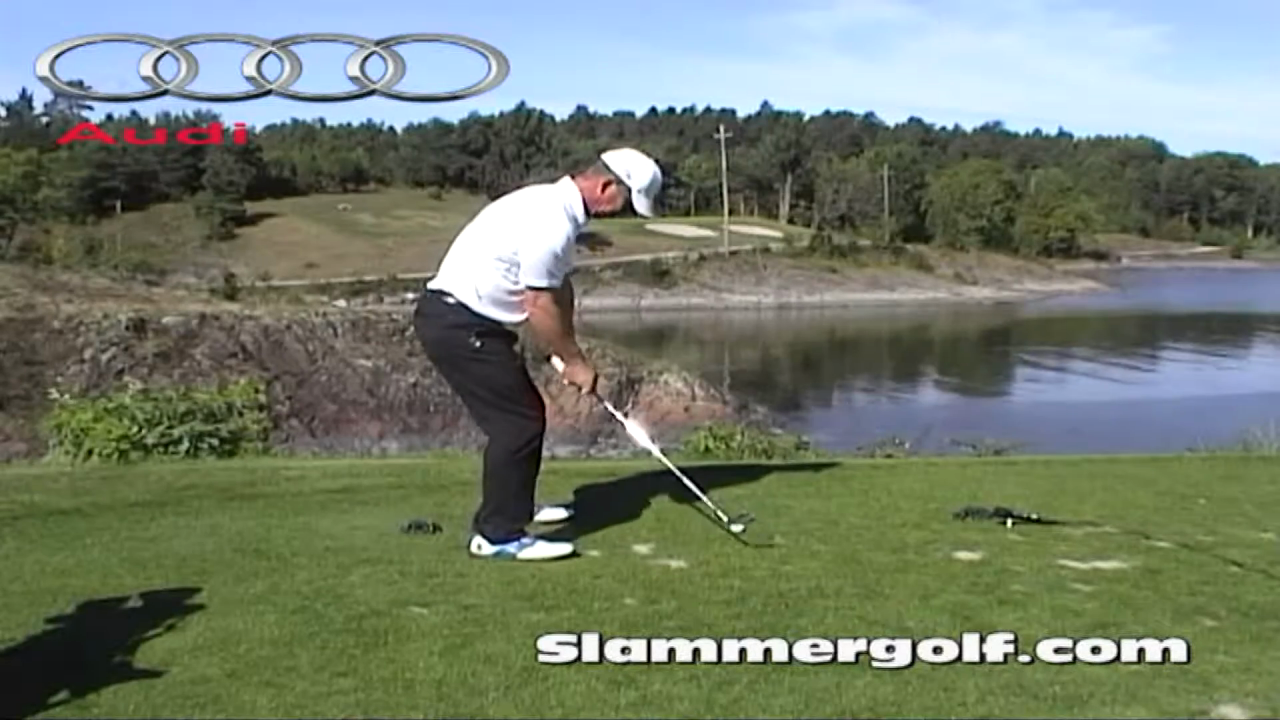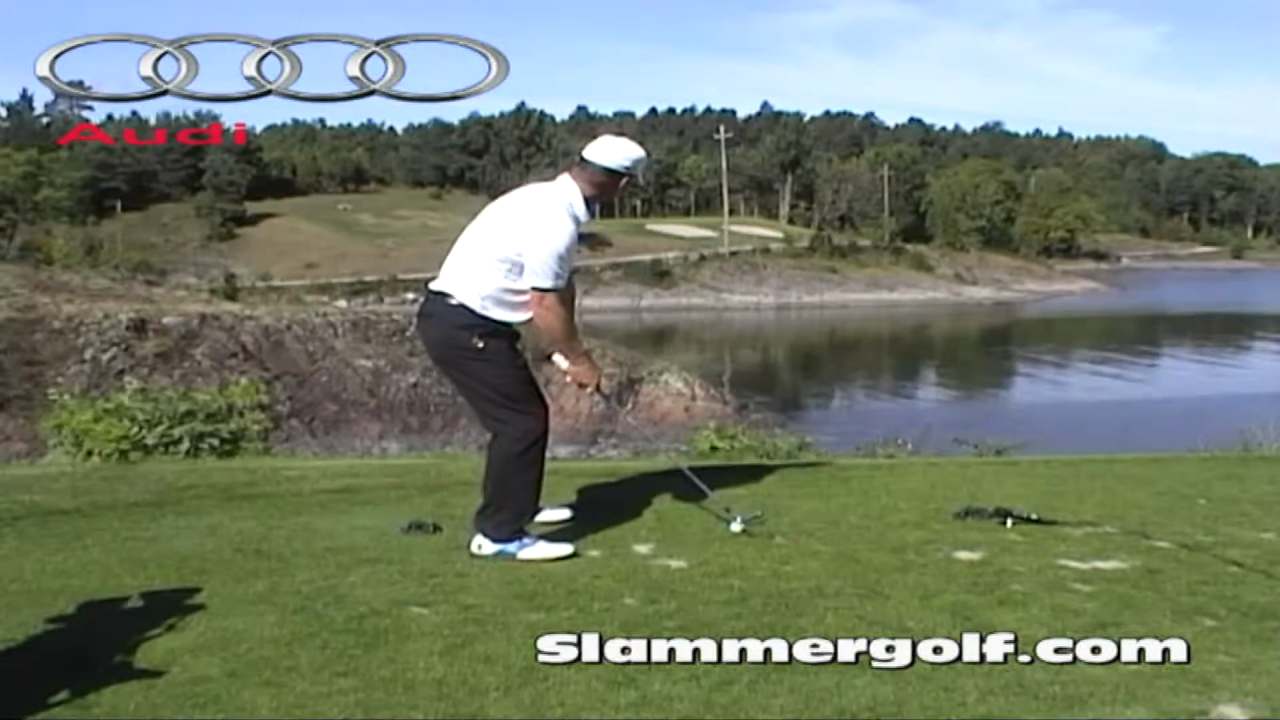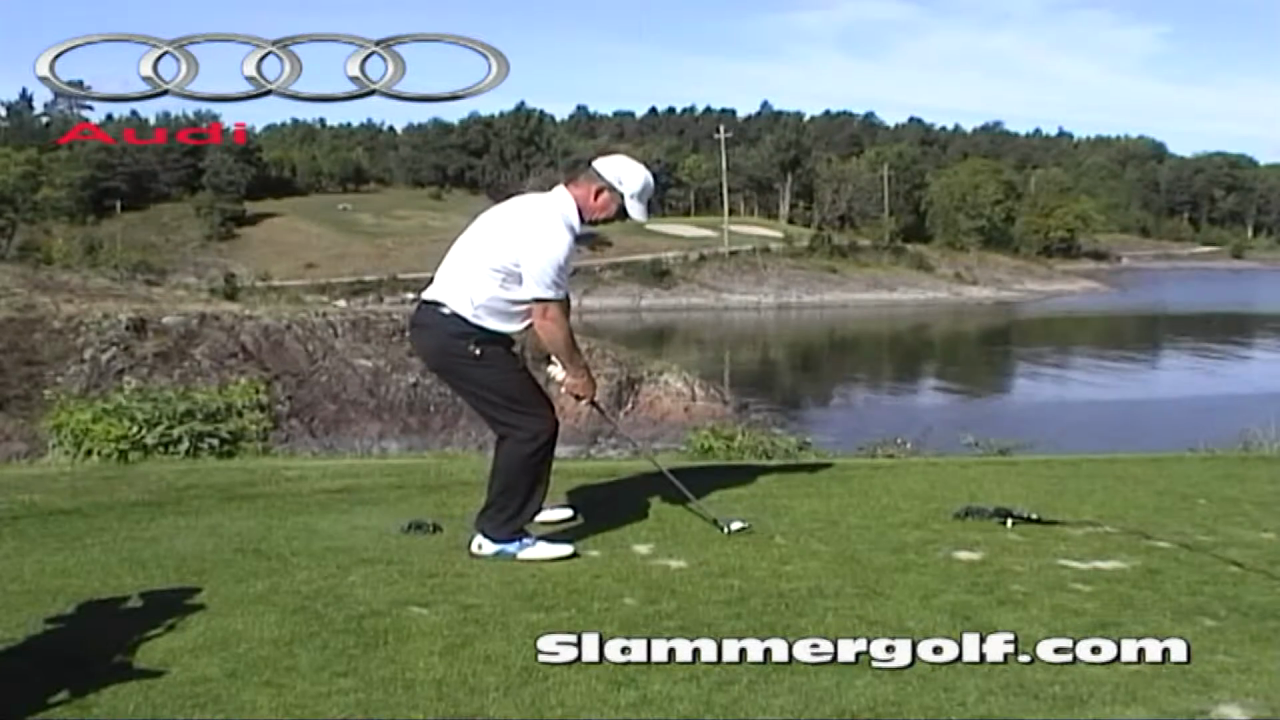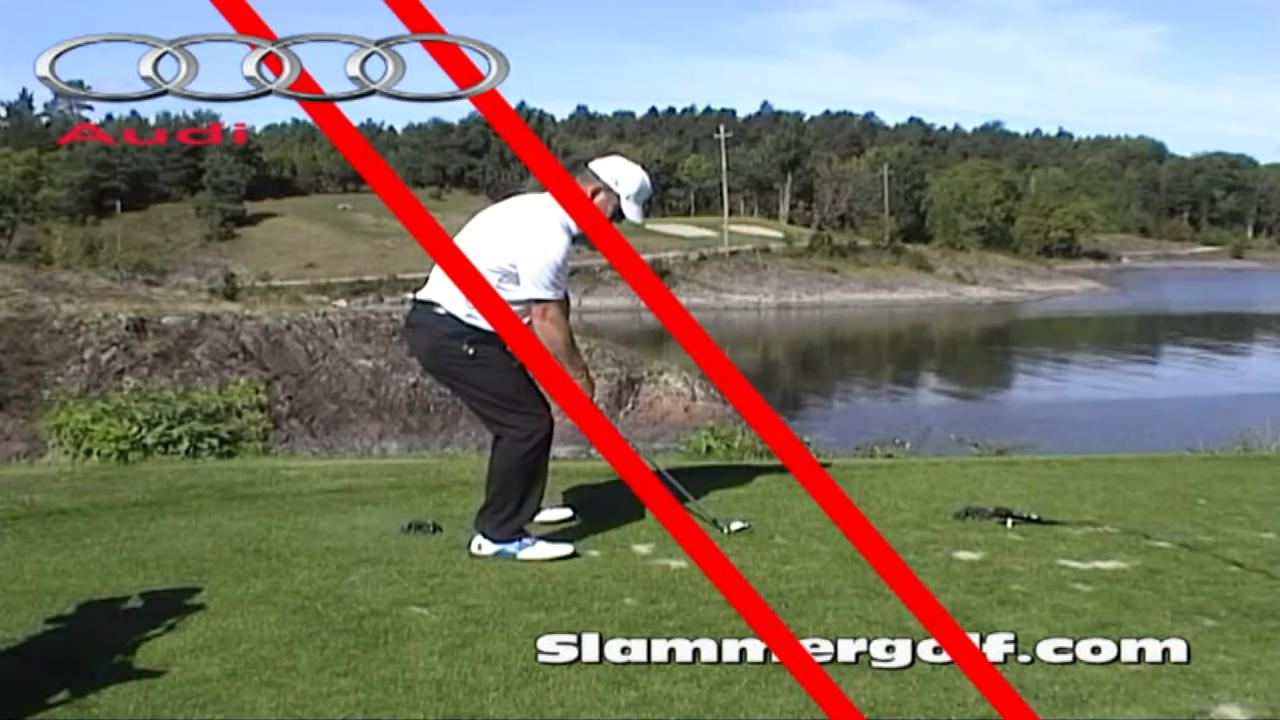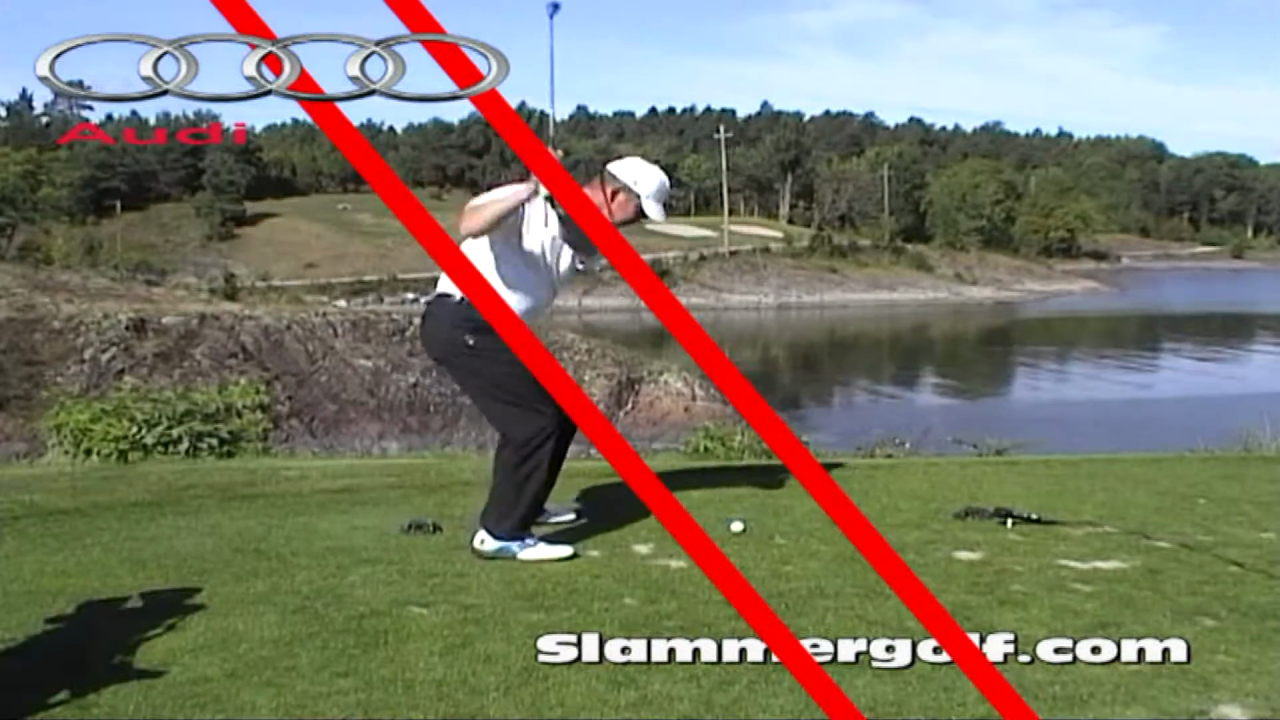
dt=1s
person 1, frame 1
left shoulder: (558, 207)
right shoulder: (551, 220)
left elbow: (559, 288)
right elbow: (539, 305)
left wrist: (572, 353)
right wrist: (574, 361)
left hip: (466, 319)
right hip: (457, 322)
left knee: (524, 414)
right knee: (516, 422)
left ankle: (513, 505)
right ankle: (498, 533)
person 1, frame 2
left shoulder: (551, 201)
right shoulder: (555, 221)
left elbow: (559, 288)
right elbow: (544, 305)
left wrist: (573, 351)
right wrist: (579, 360)
left hip: (464, 319)
right hip: (462, 325)
left knee: (526, 414)
right knee: (521, 423)
left ankle: (515, 504)
right ankle: (498, 533)
person 1, frame 3
left shoulder: (546, 211)
right shoulder: (551, 231)
left elbow: (552, 305)
right elbow: (547, 317)
left wrist: (570, 363)
right wrist: (578, 371)
left hip: (455, 325)
right hip: (455, 332)
left knee: (526, 417)
right knee: (532, 424)
left ankle: (520, 505)
right ankle: (499, 533)
person 1, frame 4
left shoulder: (545, 214)
right shoulder: (546, 233)
left elbow: (554, 306)
right elbow: (547, 318)
left wrist: (571, 365)
right wrist: (577, 373)
left hip: (452, 326)
right hip: (450, 332)
left knee: (523, 414)
right knee: (527, 423)
left ankle: (518, 505)
right ankle: (497, 534)
person 1, frame 5
left shoulder: (594, 237)
right shoulder: (527, 205)
left elbow: (583, 237)
right elbow: (471, 225)
right wrist: (531, 187)
left hip: (498, 332)
right hip: (462, 325)
left knee: (558, 414)
right knee: (531, 421)
left ankle: (522, 508)
right ankle: (501, 533)
